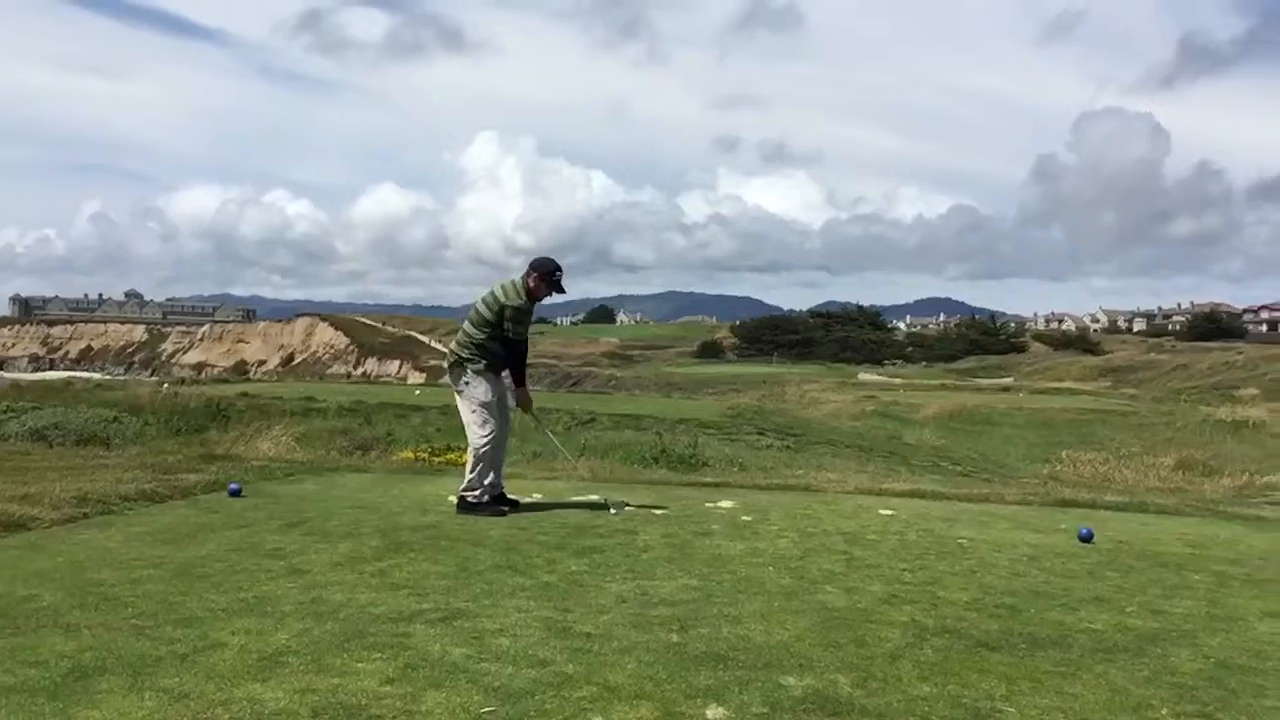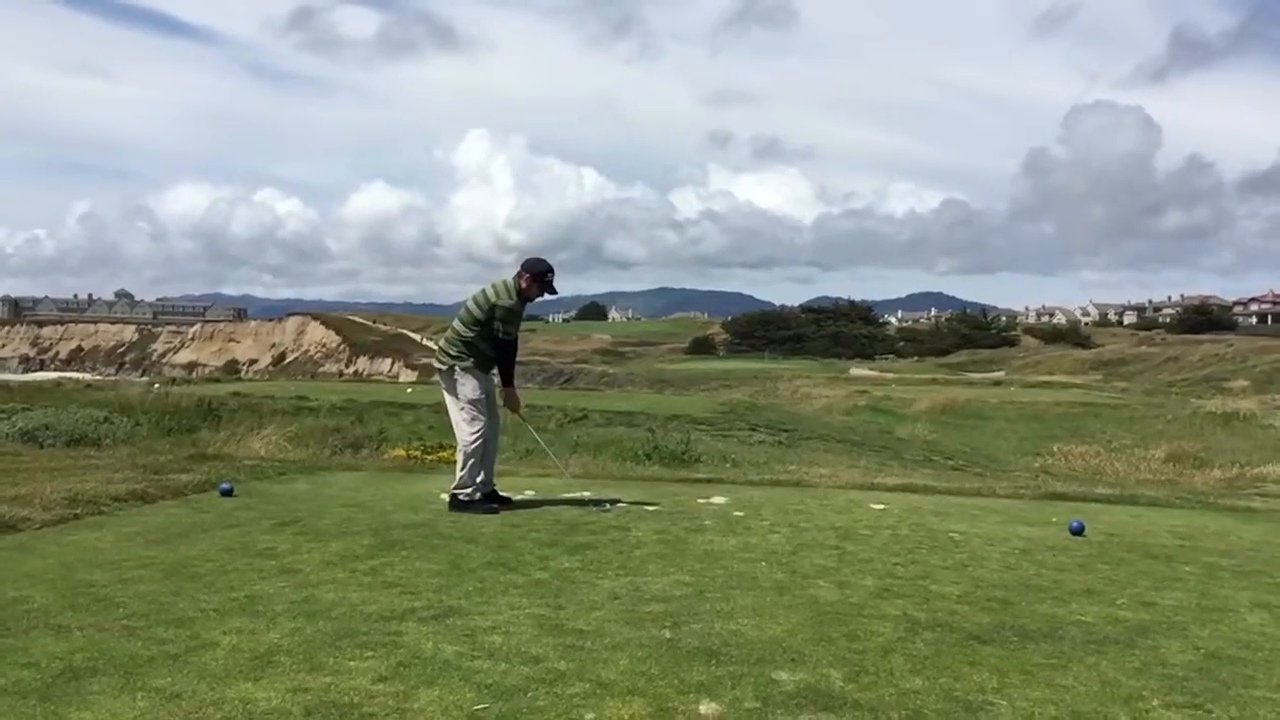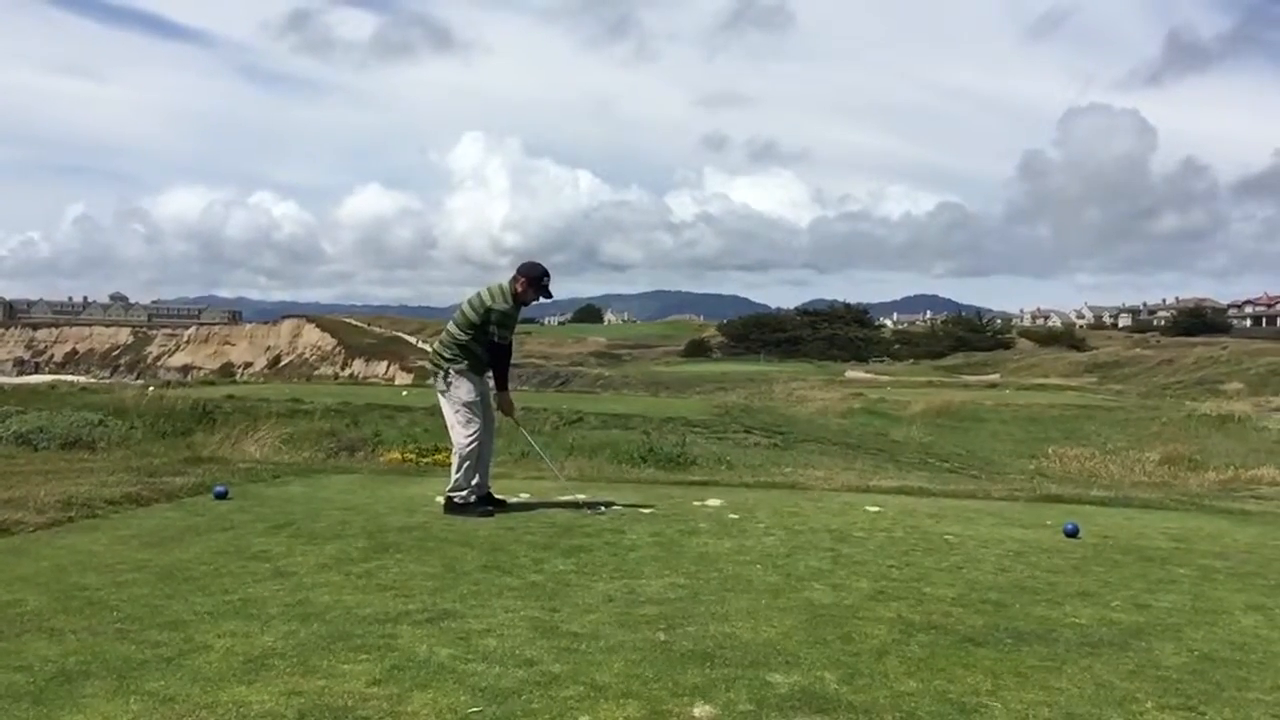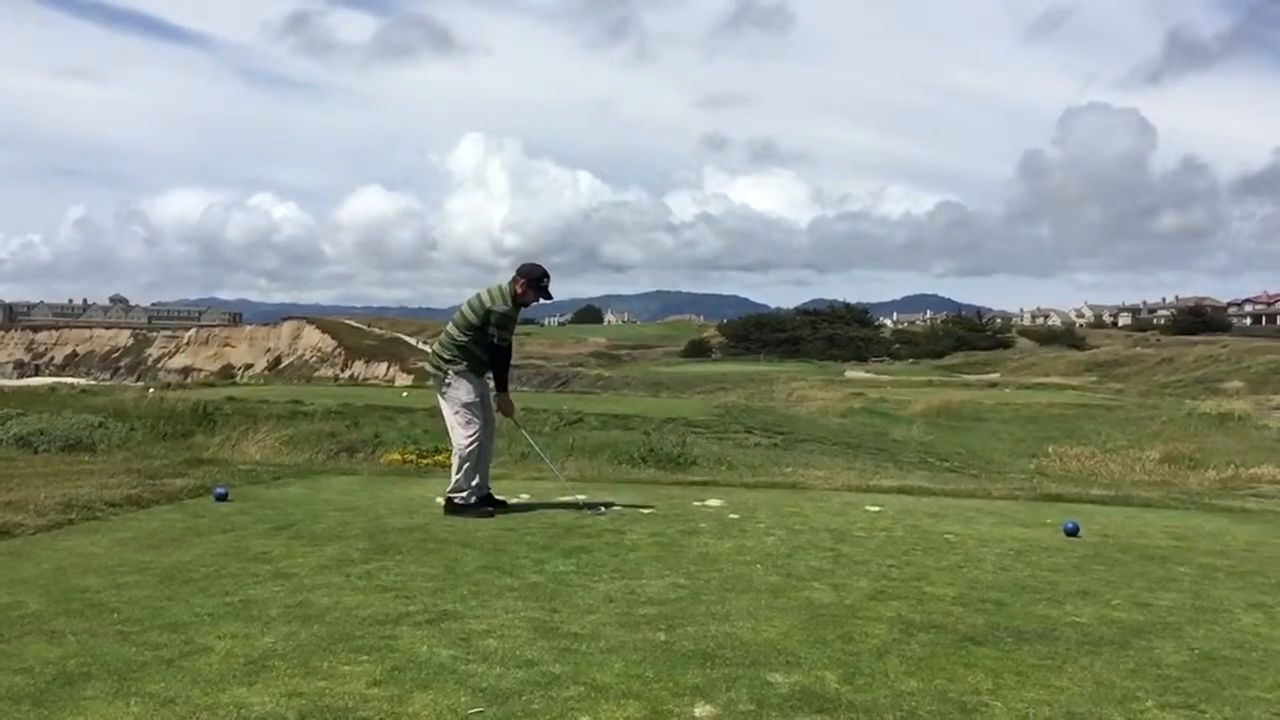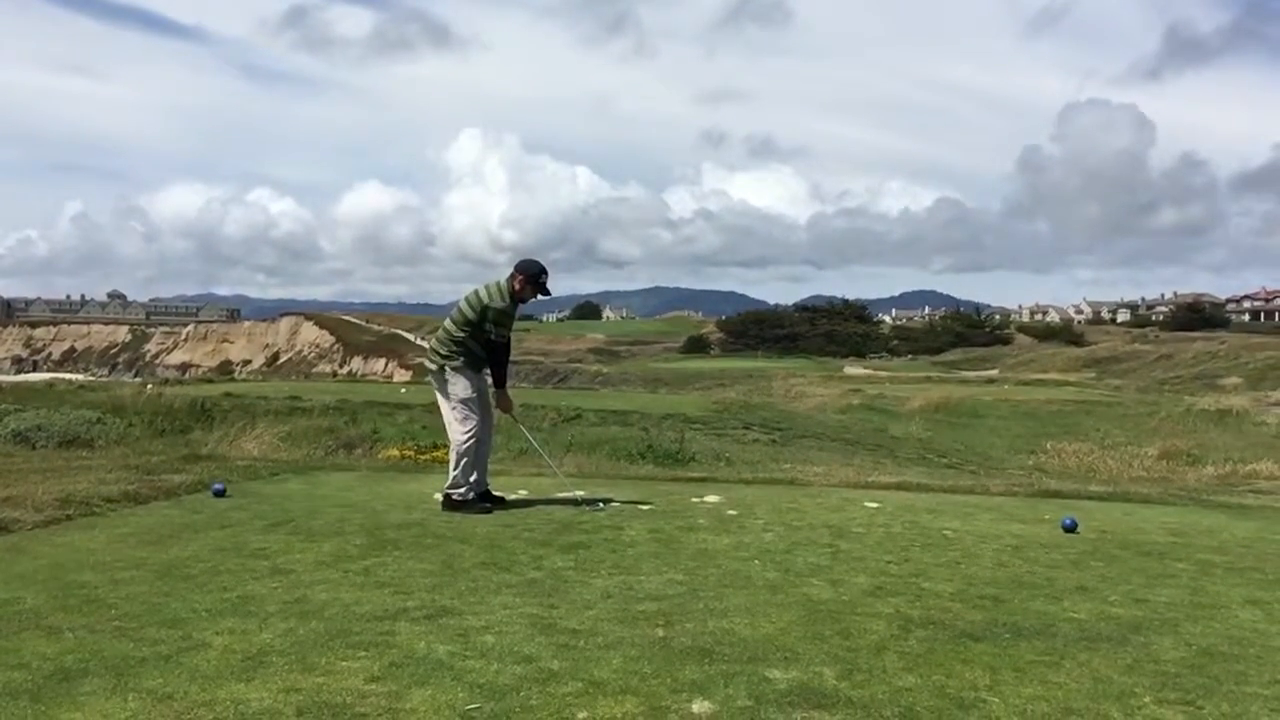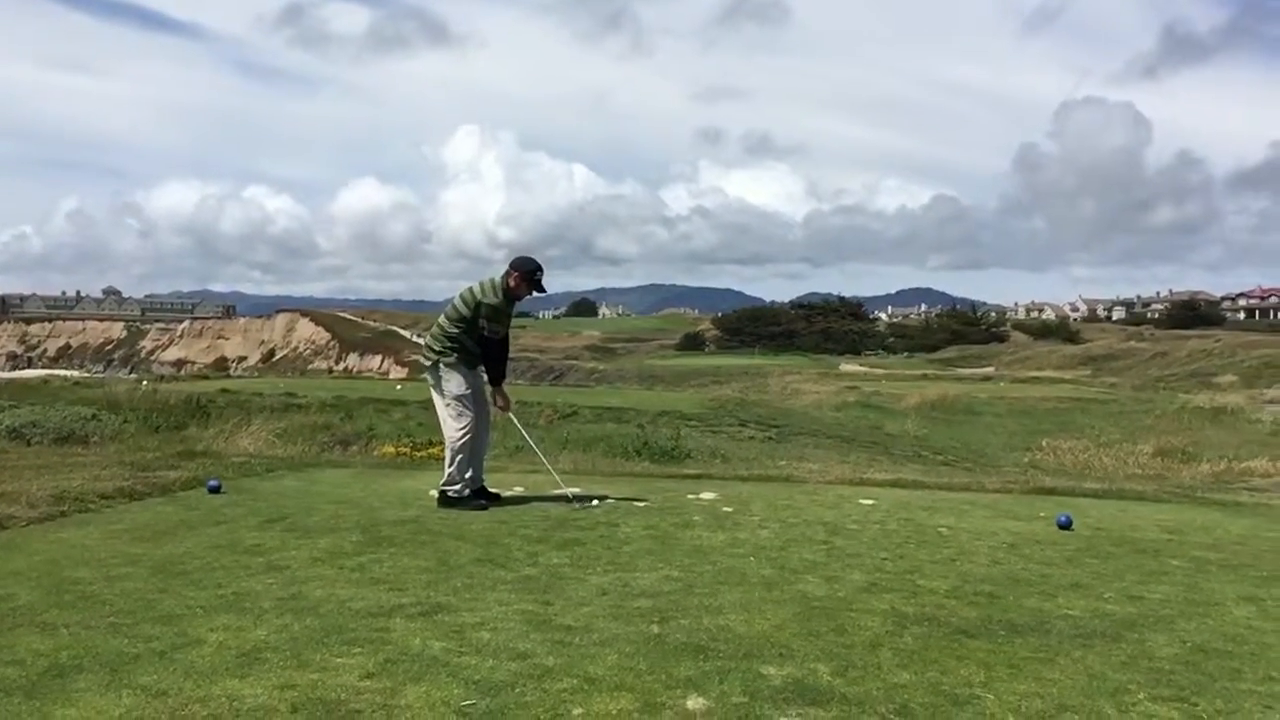
dt=0.7s
person 1, frame 1
left shoulder: (516, 293)
right shoulder: (516, 301)
left elbow: (515, 346)
right elbow: (514, 347)
left wrist: (518, 386)
right wrist: (521, 388)
left hip: (483, 366)
right hip: (471, 366)
left knee: (500, 429)
right knee: (485, 431)
left ankle: (491, 491)
right ankle: (470, 497)
person 1, frame 2
left shoulder: (507, 294)
right shoulder: (507, 301)
left elbow: (506, 346)
right elbow: (503, 347)
left wrist: (507, 386)
right wrist: (509, 388)
left hip: (472, 364)
right hip: (459, 364)
left knee: (490, 426)
right knee: (474, 428)
left ankle: (483, 489)
right ankle: (463, 495)
person 1, frame 3
left shoulder: (504, 298)
right shoulder: (502, 305)
left elbow: (500, 350)
right elbow: (498, 351)
left wrist: (501, 390)
right wrist: (503, 392)
left hip: (467, 367)
right hip: (453, 366)
left knee: (485, 428)
right knee: (469, 430)
left ankle: (478, 491)
right ankle: (458, 498)
person 1, frame 4
left shoulder: (502, 299)
right shoulder: (501, 307)
left elbow: (500, 351)
right elbow: (498, 352)
left wrist: (501, 391)
right wrist: (503, 394)
left hip: (466, 368)
right hip: (453, 367)
left knee: (485, 430)
right knee: (469, 431)
left ankle: (478, 492)
right ankle: (458, 499)
person 1, frame 5
left shoulder: (502, 296)
right shoulder: (499, 303)
left elbow: (500, 348)
right elbow: (495, 349)
left wrist: (499, 387)
right wrist: (501, 390)
left hip: (465, 363)
right hip: (451, 363)
left knee: (483, 425)
right knee: (467, 426)
left ankle: (477, 488)
right ankle: (456, 495)
person 1, frame 6
left shoulder: (503, 297)
right shoulder: (492, 299)
left elbow: (501, 343)
right elbow: (488, 346)
left wrist: (499, 383)
right wrist: (497, 388)
left hip: (464, 360)
right hip: (445, 358)
left knee: (480, 421)
right knee: (461, 422)
left ankle: (473, 485)
right ankle: (451, 492)
